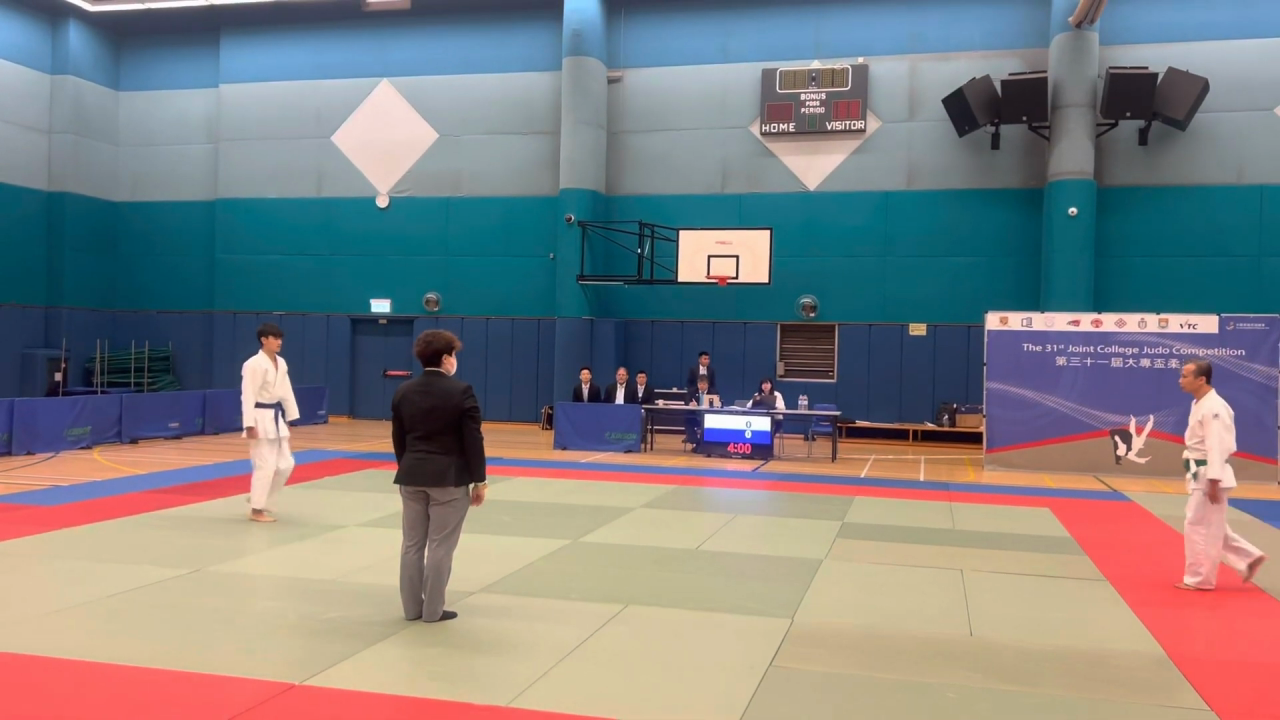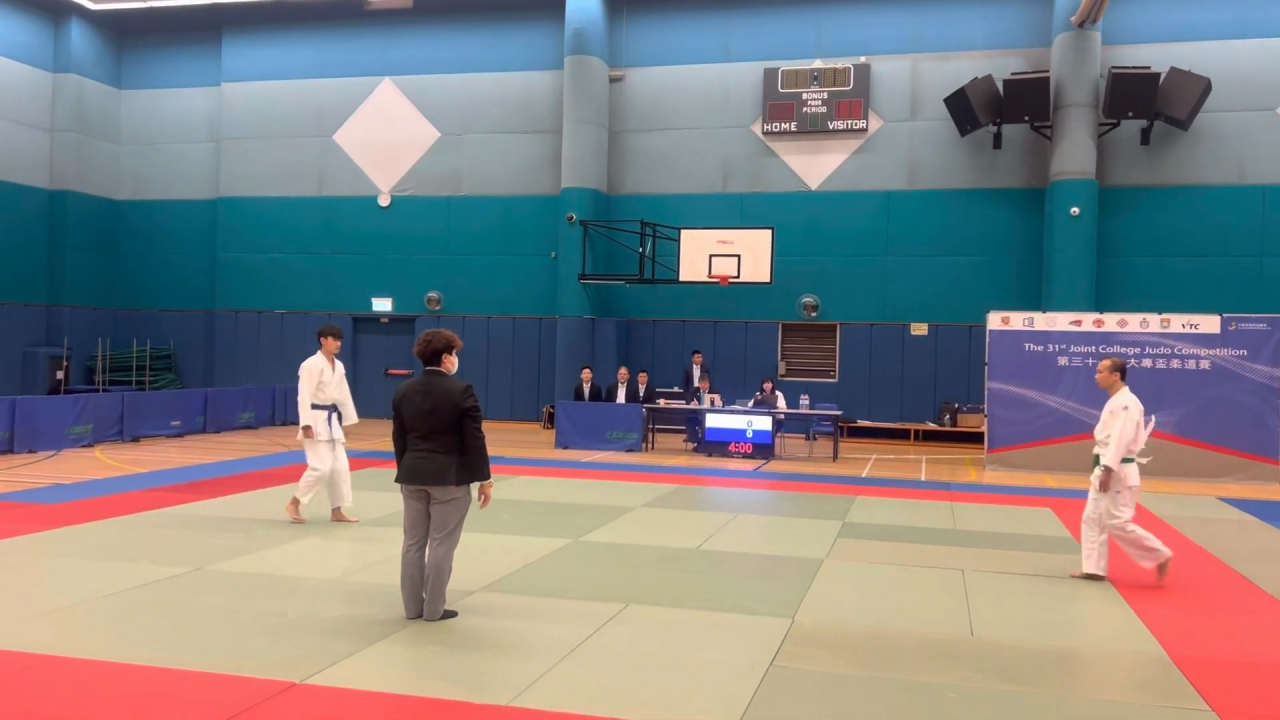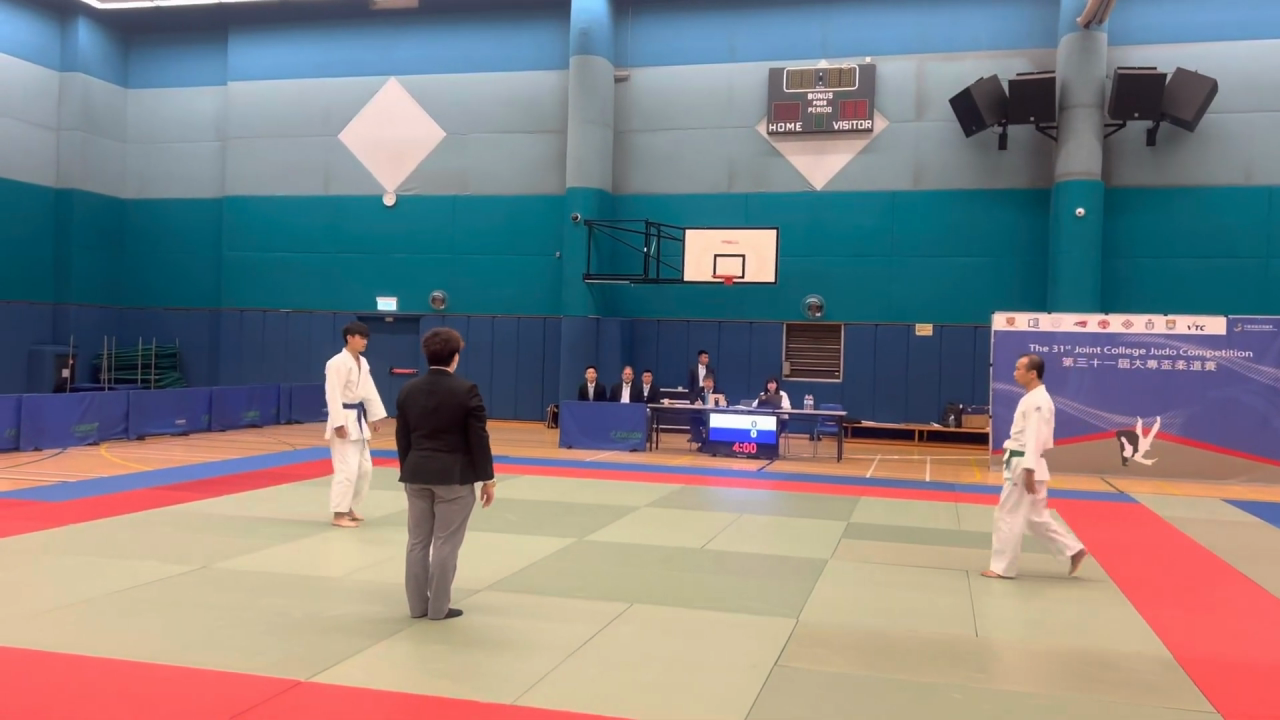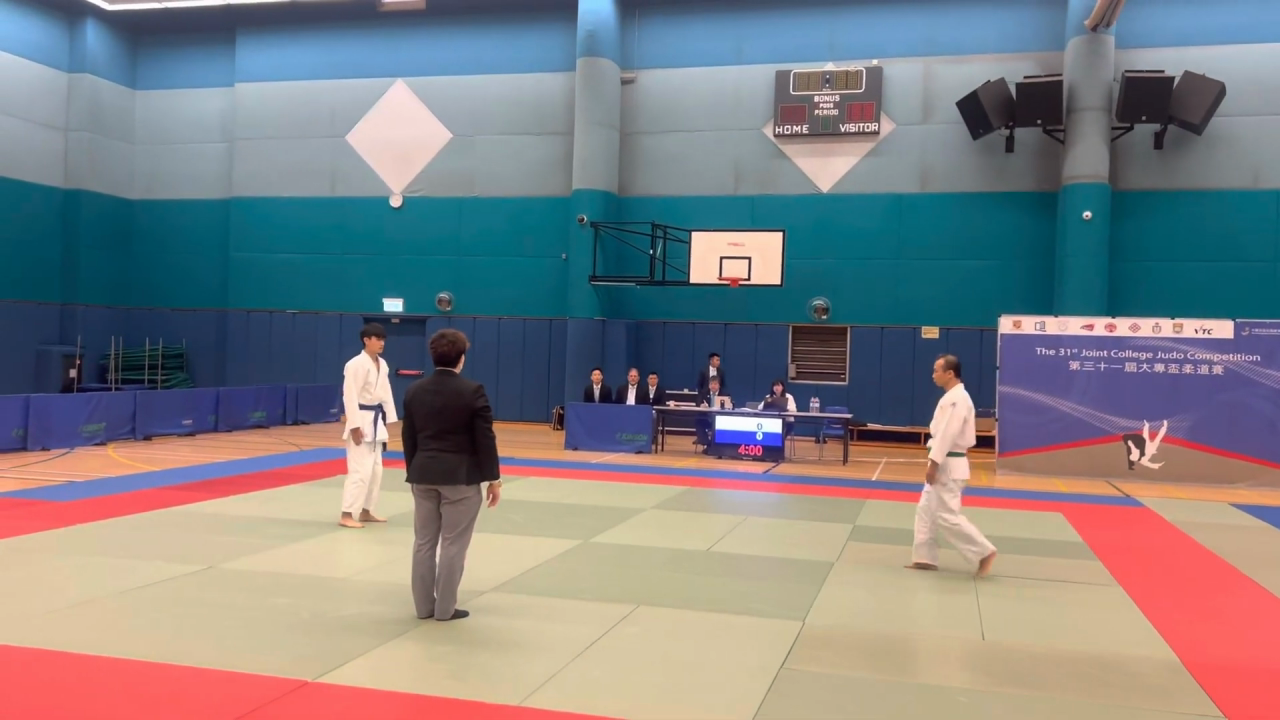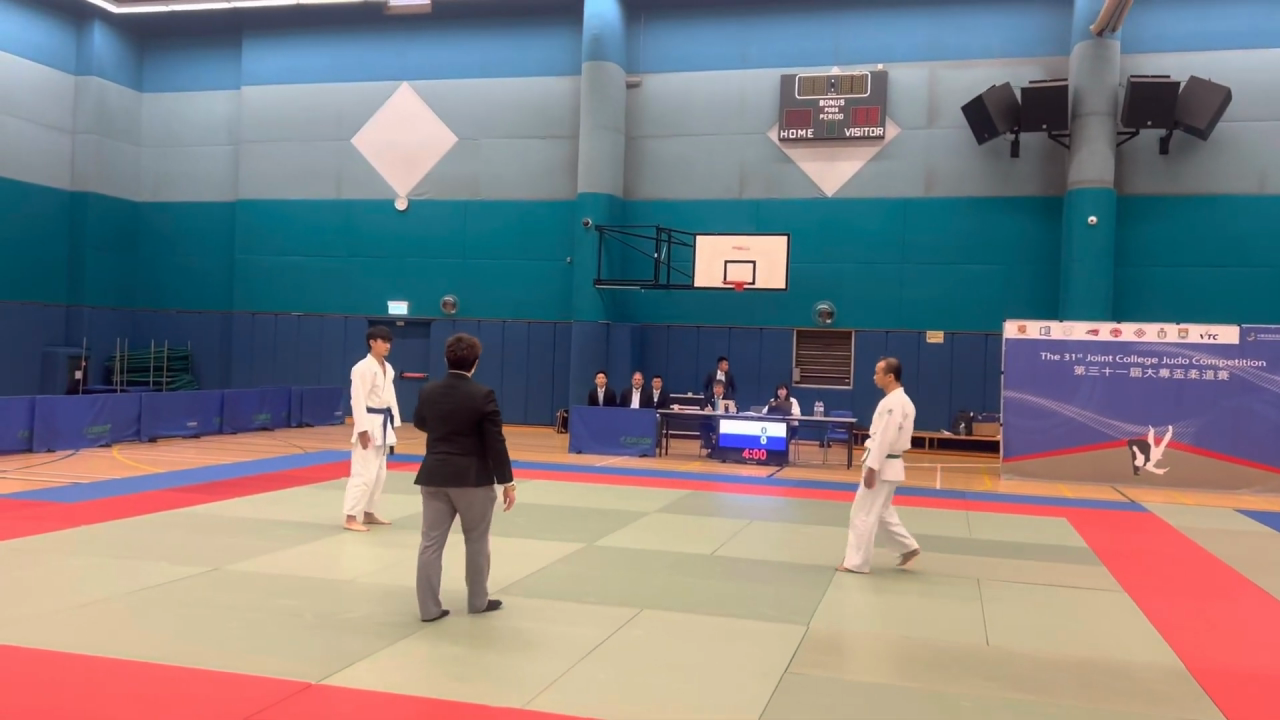
dt=0.5s
person 1, frame 1
left shoulder: (403, 391)
right shoulder: (461, 391)
left elbow: (399, 439)
right elbow: (473, 440)
right wrist: (479, 480)
left hip: (412, 477)
right hip: (449, 479)
left knee: (412, 543)
right knee: (440, 545)
left ankle: (412, 607)
right ankle: (433, 610)
person 1, frame 2
left shoulder: (404, 391)
right shoulder: (461, 391)
left elbow: (398, 438)
right elbow: (474, 439)
right wrist: (484, 479)
left hip: (413, 476)
right hip: (450, 478)
left knee: (413, 542)
right knee: (441, 544)
left ankle: (413, 606)
right ankle: (434, 609)
person 1, frame 3
left shoulder: (408, 390)
right shoulder: (466, 390)
left elbow: (402, 437)
right elbow: (478, 439)
left wrist: (407, 472)
right wrist: (487, 479)
left hip: (417, 475)
right hip: (454, 477)
left knee: (417, 541)
right knee: (446, 543)
left ankle: (418, 605)
right ankle: (439, 607)
person 1, frame 4
left shoulder: (414, 390)
right shoulder: (473, 391)
left elbow: (408, 437)
right elbow: (485, 439)
left wrist: (413, 472)
right wrist: (493, 478)
left hip: (424, 475)
right hip: (461, 477)
left knee: (424, 541)
right knee: (453, 544)
left ankle: (424, 606)
right ankle: (445, 608)
person 1, frame 5
left shoulder: (428, 392)
right shoulder: (482, 395)
right elbow: (495, 443)
right wrist: (507, 482)
left hip: (433, 476)
right hip: (472, 479)
left knee: (431, 542)
right knee: (476, 540)
left ankle: (429, 607)
right ankle: (478, 600)
person 2, frame 1
left shoulder: (1213, 408)
right shoulder: (1199, 404)
left elbow: (1218, 447)
left wrist: (1213, 482)
left hip: (1211, 476)
right hip: (1203, 474)
left knee: (1199, 527)
right knee: (1212, 527)
left ankle: (1199, 578)
right ankle: (1248, 557)
person 2, frame 2
left shoulder: (1126, 402)
right shoulder: (1115, 401)
left elbow: (1120, 440)
left wrist: (1107, 471)
left hip: (1119, 472)
right hip: (1106, 469)
left knee: (1117, 524)
right knee: (1092, 519)
left ankle: (1159, 556)
right ankle: (1094, 568)
person 2, frame 3
left shoulder: (1037, 401)
right shoulder: (1033, 398)
left elbow: (1035, 438)
left wrist: (1028, 471)
left hip: (1024, 465)
right hip: (1024, 464)
left knee: (1007, 516)
right knee: (1035, 516)
left ankle: (1003, 567)
right ankle: (1073, 550)
person 2, frame 4
left shoulder: (955, 399)
right shoulder: (955, 397)
left elbow: (947, 434)
left wrist: (933, 463)
left hip: (949, 465)
right hip: (947, 463)
left knee: (946, 515)
right knee: (926, 510)
left ankle: (983, 551)
right ankle: (925, 558)
person 2, frame 5
left shoulder: (892, 403)
right shoulder: (902, 400)
left elbow: (883, 439)
left wrist: (871, 468)
left hip: (882, 465)
right hip: (890, 463)
left knee: (863, 513)
right knee: (881, 511)
left ankle: (857, 563)
right ankle: (907, 546)
person 3, frame 1
left shoulder: (281, 363)
right shoulder: (253, 364)
left elbow: (286, 392)
right elbow: (248, 396)
left wrist: (289, 417)
right wrist: (249, 425)
left hip: (277, 418)
right hip: (261, 419)
left knee: (285, 463)
right knee: (265, 466)
left ankle: (258, 497)
right ankle: (257, 510)
person 3, frame 2
left shoulder: (339, 366)
right shoulder: (311, 364)
left elbow: (344, 396)
right elbow: (304, 396)
left wrist: (348, 420)
right wrist: (306, 424)
left hip: (332, 420)
right hip: (316, 420)
left knee: (341, 467)
right knee: (321, 467)
left ankle: (337, 510)
right ankle: (294, 503)
person 3, frame 3
left shoulder: (363, 362)
right shoulder: (337, 363)
left elbow: (369, 391)
right elbow: (332, 395)
left wrist: (376, 416)
right wrist: (339, 424)
left hip: (358, 420)
right hip: (344, 420)
left knee: (364, 467)
right knee: (346, 469)
left ankle: (347, 507)
right ankle: (338, 514)
person 3, frame 4
left shoulder: (382, 365)
right shoulder: (356, 364)
right elbow: (350, 397)
left wrist: (387, 420)
right wrist: (355, 426)
left hip: (376, 421)
right hip: (361, 421)
left knee: (375, 470)
right knee: (360, 470)
left ankle: (365, 511)
right ankle: (347, 514)
person 3, frame 5
left shoulder: (388, 368)
right shoulder: (362, 367)
right elbow: (358, 400)
left wrist: (393, 424)
right wrist: (363, 429)
left hip: (383, 425)
right hip: (369, 424)
left knee: (379, 473)
right knee: (363, 473)
left ankle: (368, 513)
right ankle: (351, 517)
